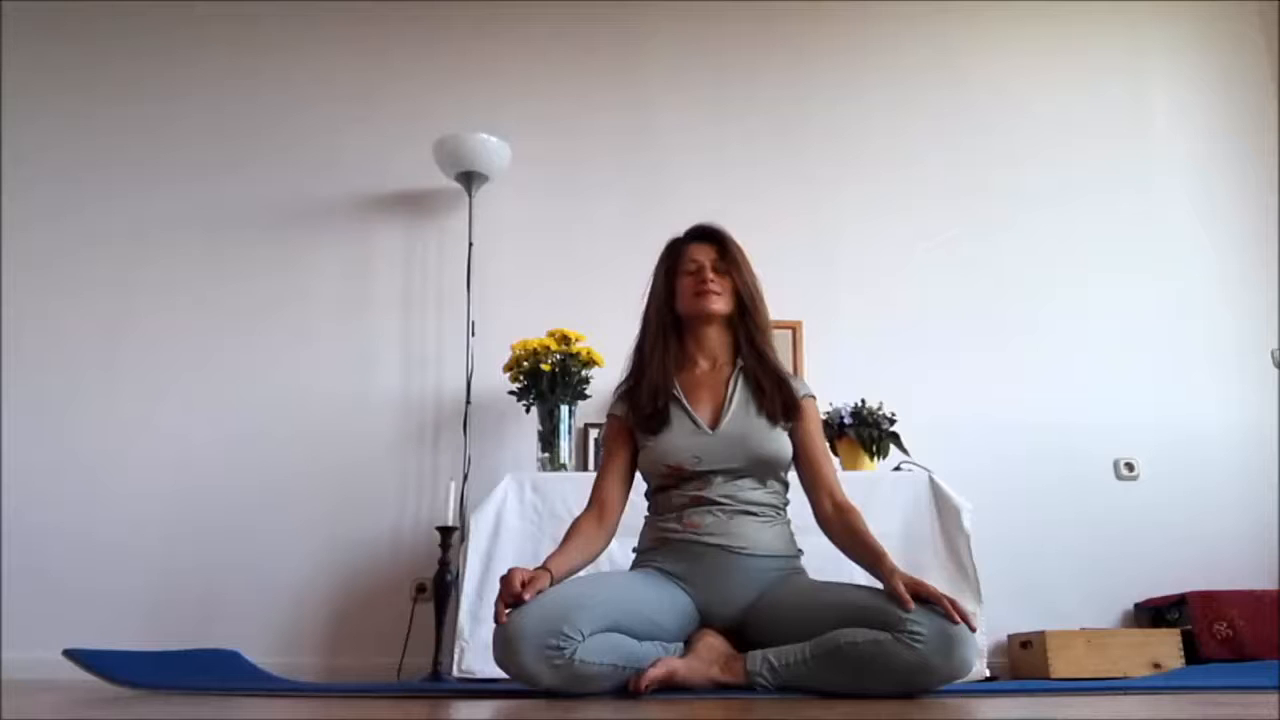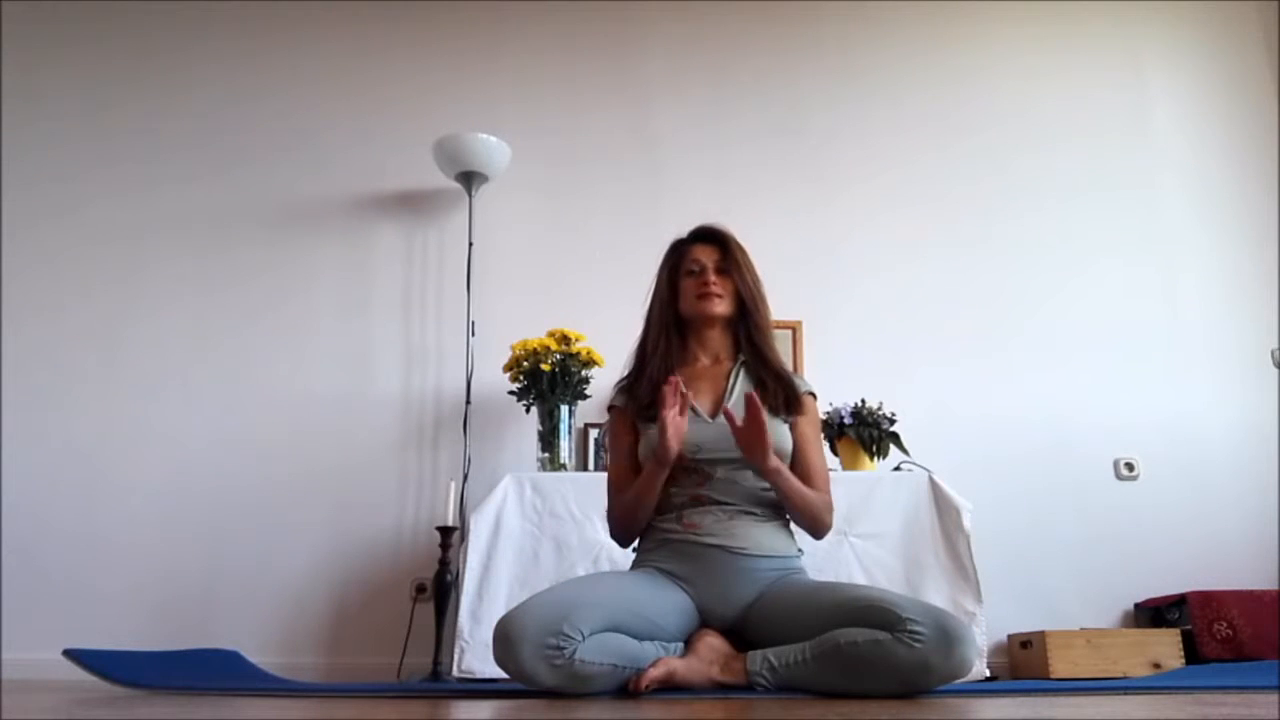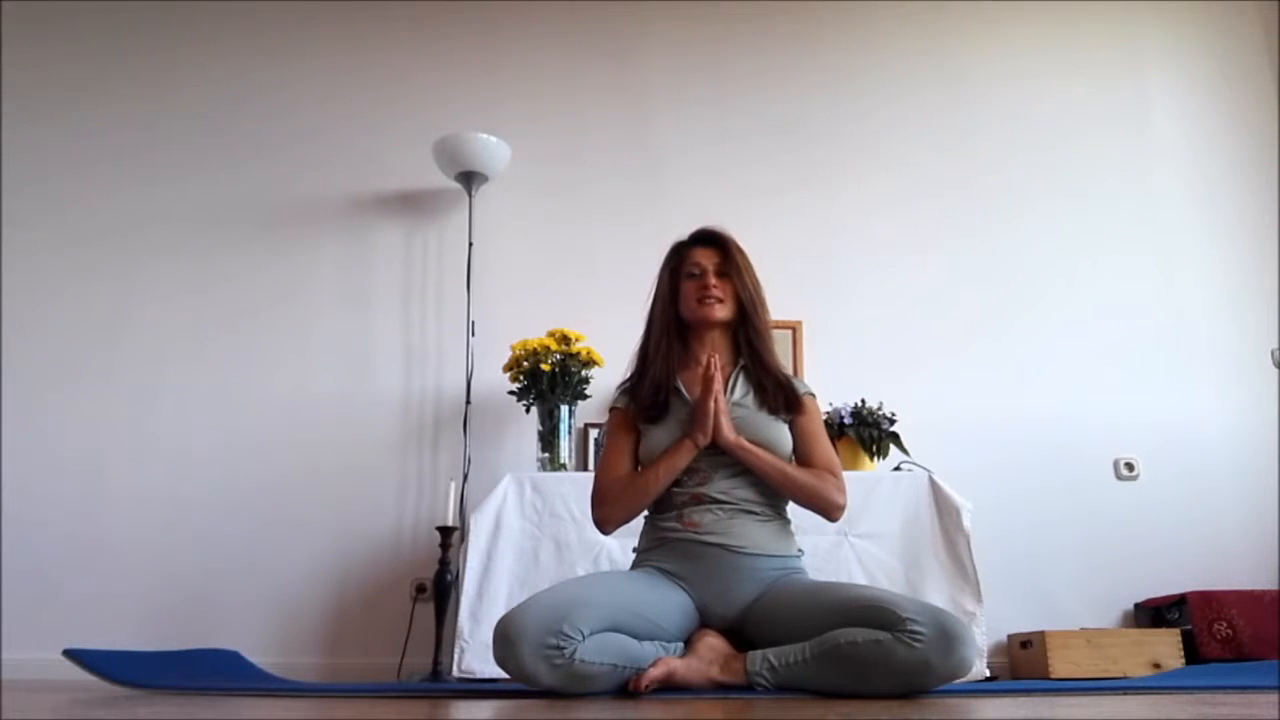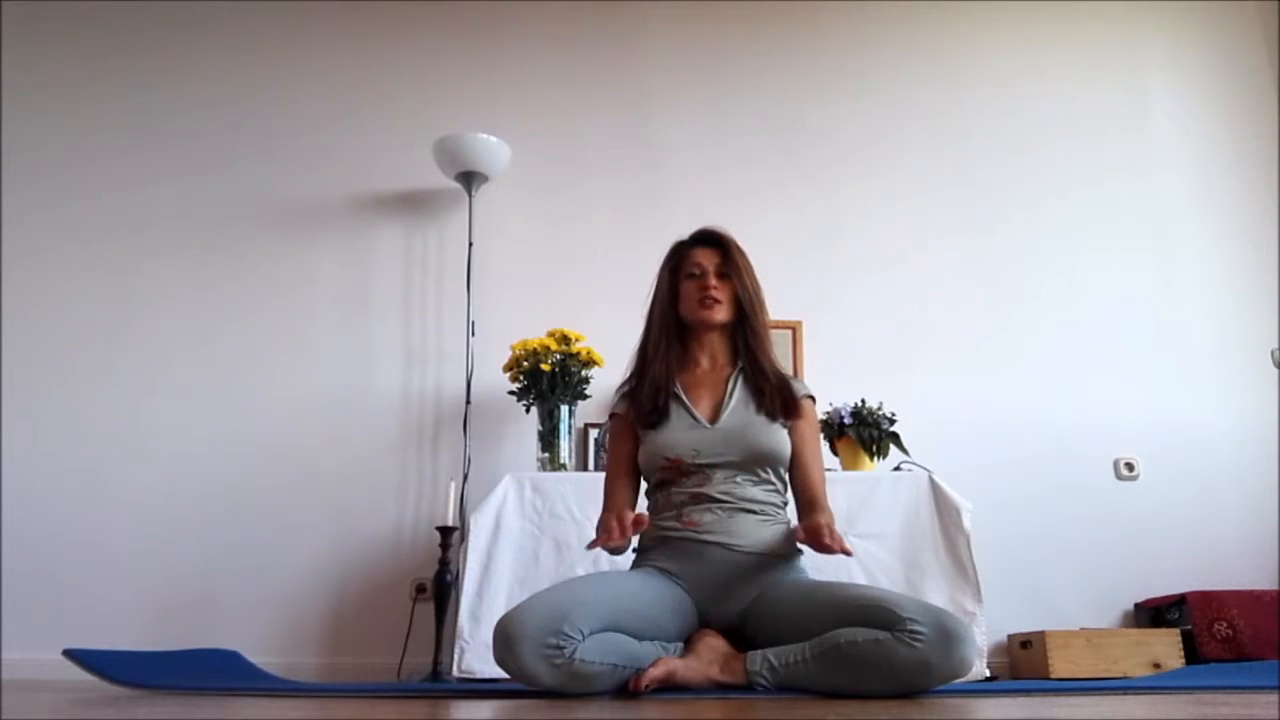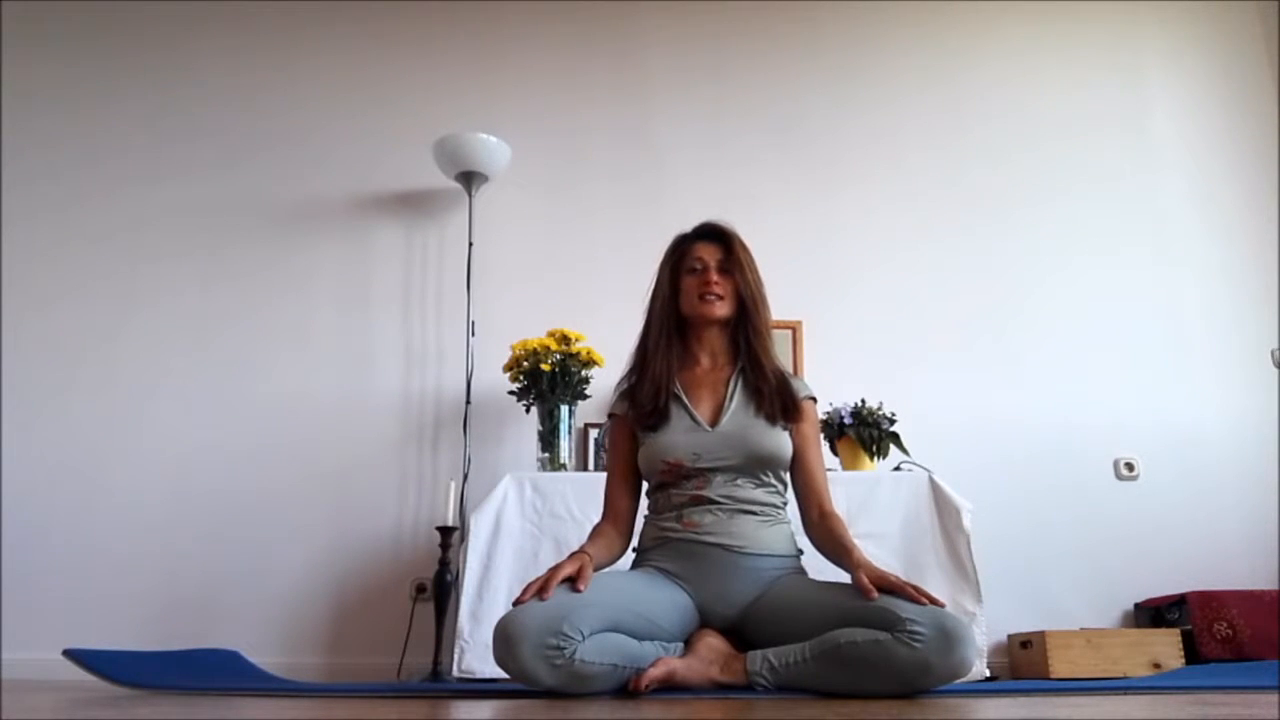
dt=1s
person 1, frame 1
left shoulder: (785, 391)
right shoulder: (636, 400)
left elbow: (832, 505)
right elbow: (602, 514)
left wrist: (889, 570)
right wrist: (547, 572)
left hip: (771, 580)
right hip: (667, 578)
left knee: (946, 644)
right knee: (524, 638)
left ankle: (732, 665)
right ankle: (706, 655)
person 1, frame 2
left shoulder: (787, 389)
right shoulder: (636, 395)
left elbow: (821, 518)
right elbow: (622, 527)
left wrist: (763, 459)
right wrist: (665, 454)
left hip: (771, 580)
right hip: (667, 578)
left knee: (946, 645)
right knee: (522, 642)
left ankle: (730, 665)
right ankle: (708, 654)
person 1, frame 3
left shoulder: (786, 391)
right shoulder: (638, 396)
left elbow: (832, 500)
right elbow: (607, 513)
left wrist: (734, 439)
right wrist: (692, 439)
left hip: (770, 578)
right hip: (668, 576)
left knee: (944, 643)
right knee: (522, 638)
left ankle: (731, 664)
right ankle: (711, 658)
person 1, frame 4
left shoulder: (787, 393)
right shoulder: (638, 400)
left elbow: (815, 505)
right elbow: (614, 514)
left wrist: (816, 528)
right wrist: (617, 527)
left hip: (770, 581)
right hip: (667, 577)
left knee: (945, 642)
right knee: (522, 639)
left ankle: (733, 665)
right ankle: (711, 658)
person 1, frame 5
left shoulder: (786, 392)
right shoulder: (637, 398)
left elbow: (819, 513)
right elbow: (616, 522)
left wrist: (858, 563)
right wrist: (584, 557)
left hip: (771, 579)
right hip: (667, 578)
left knee: (944, 644)
right knee: (521, 639)
left ankle: (731, 665)
right ankle: (706, 657)
